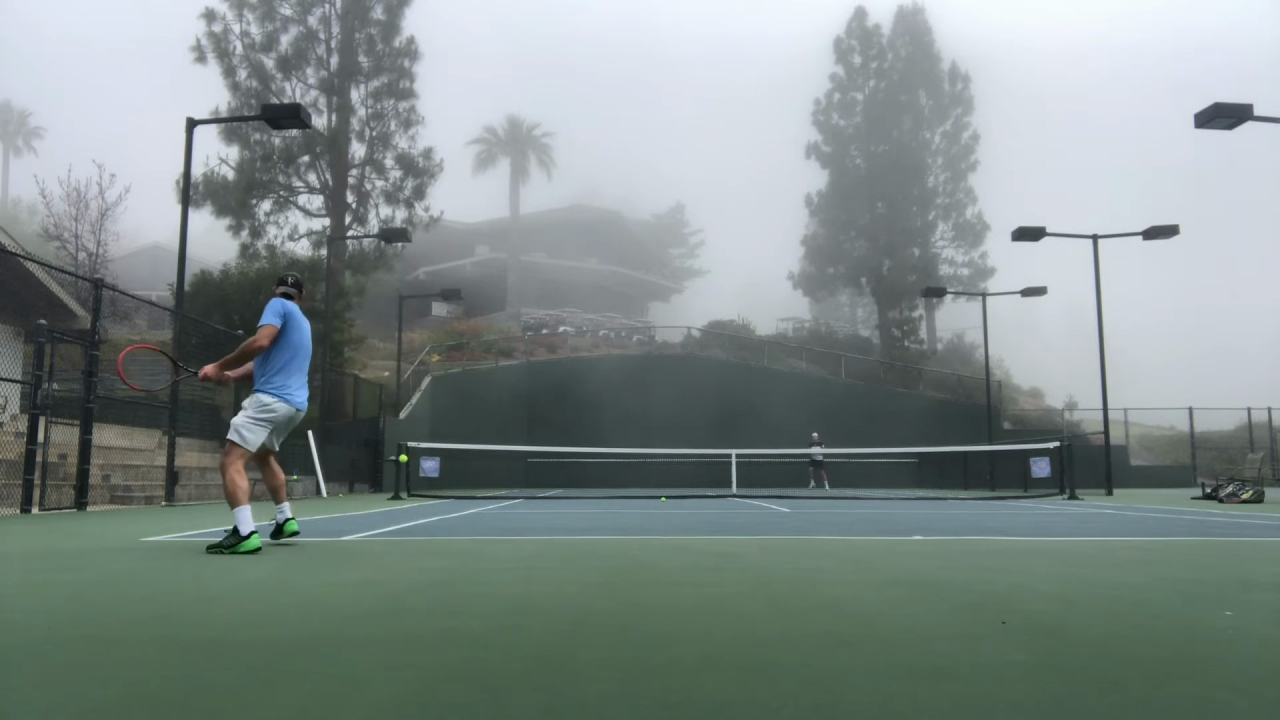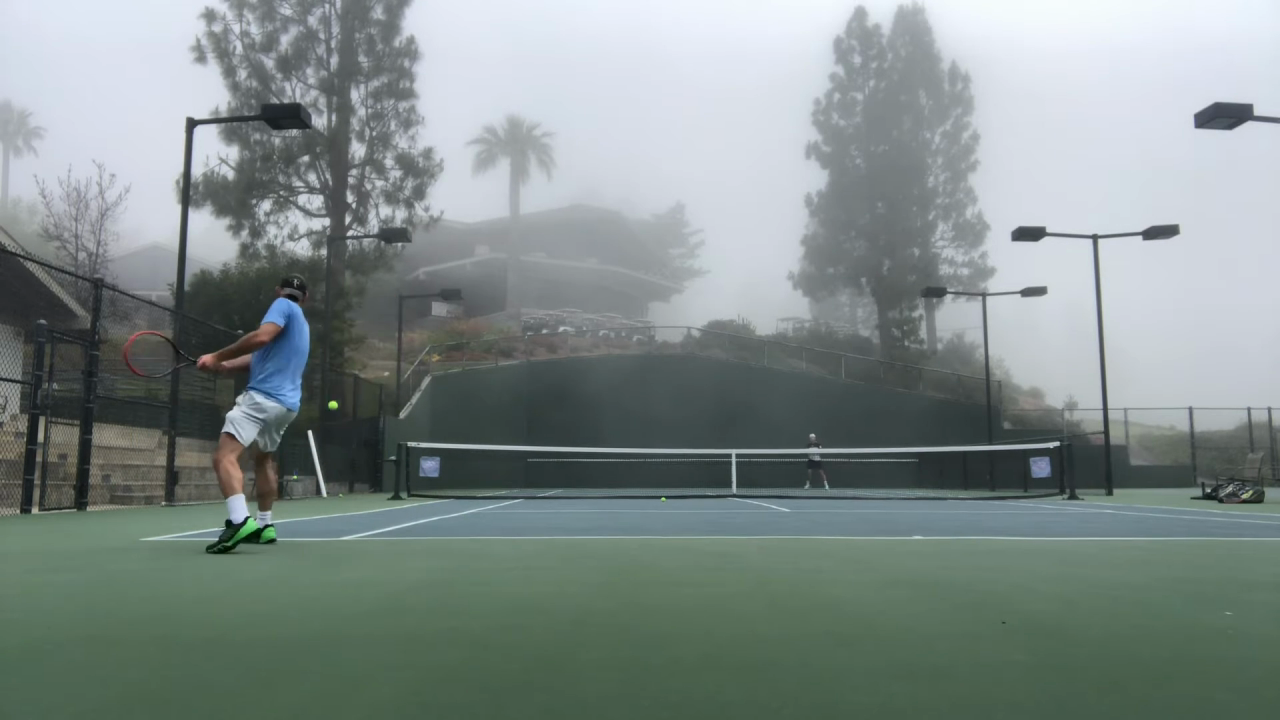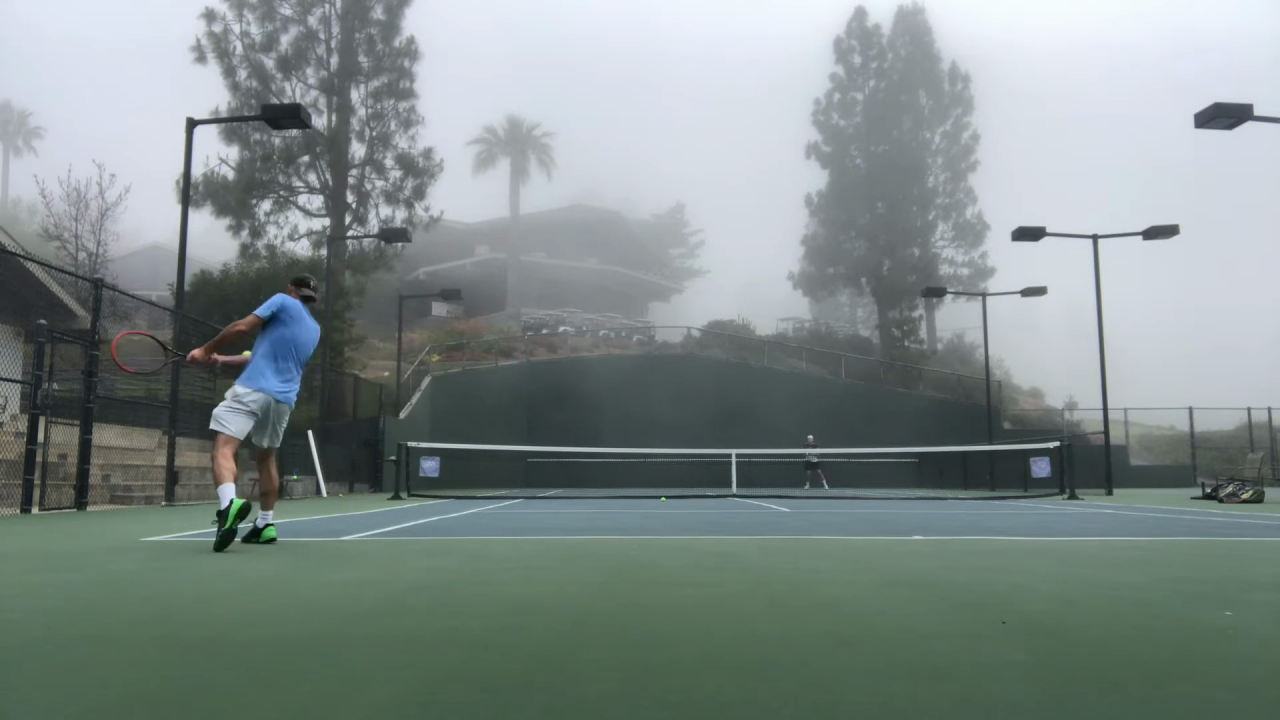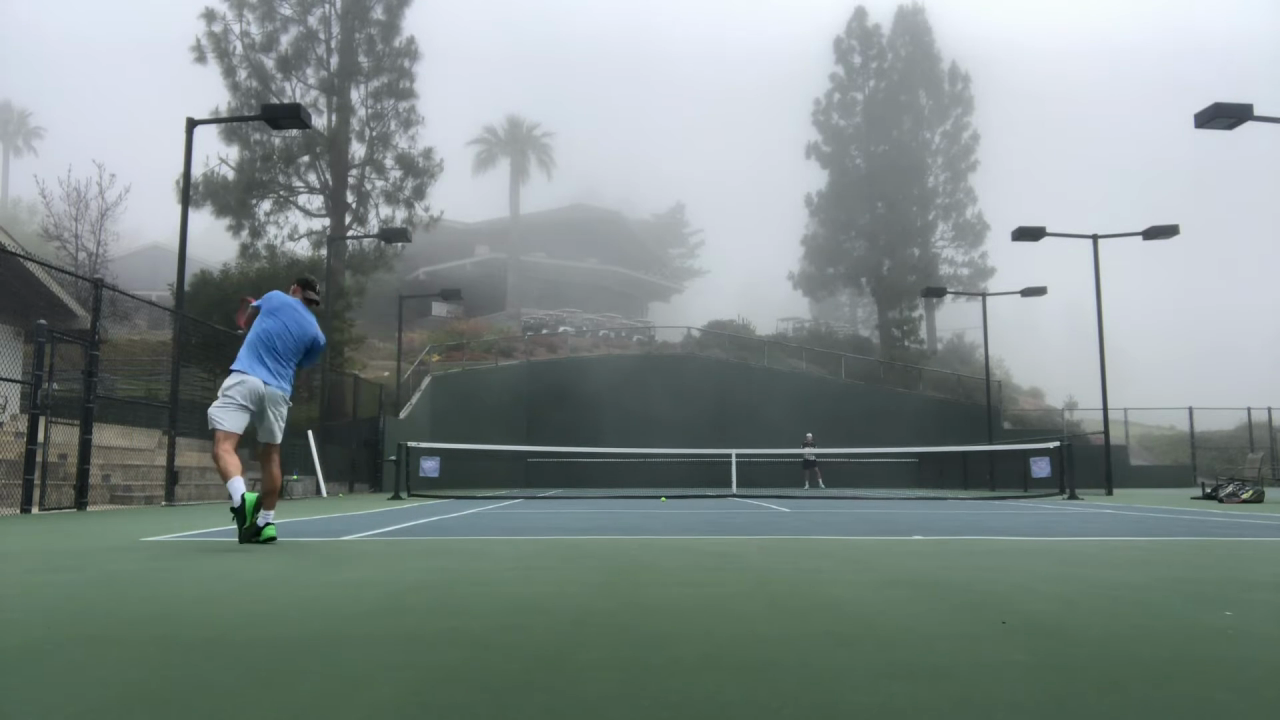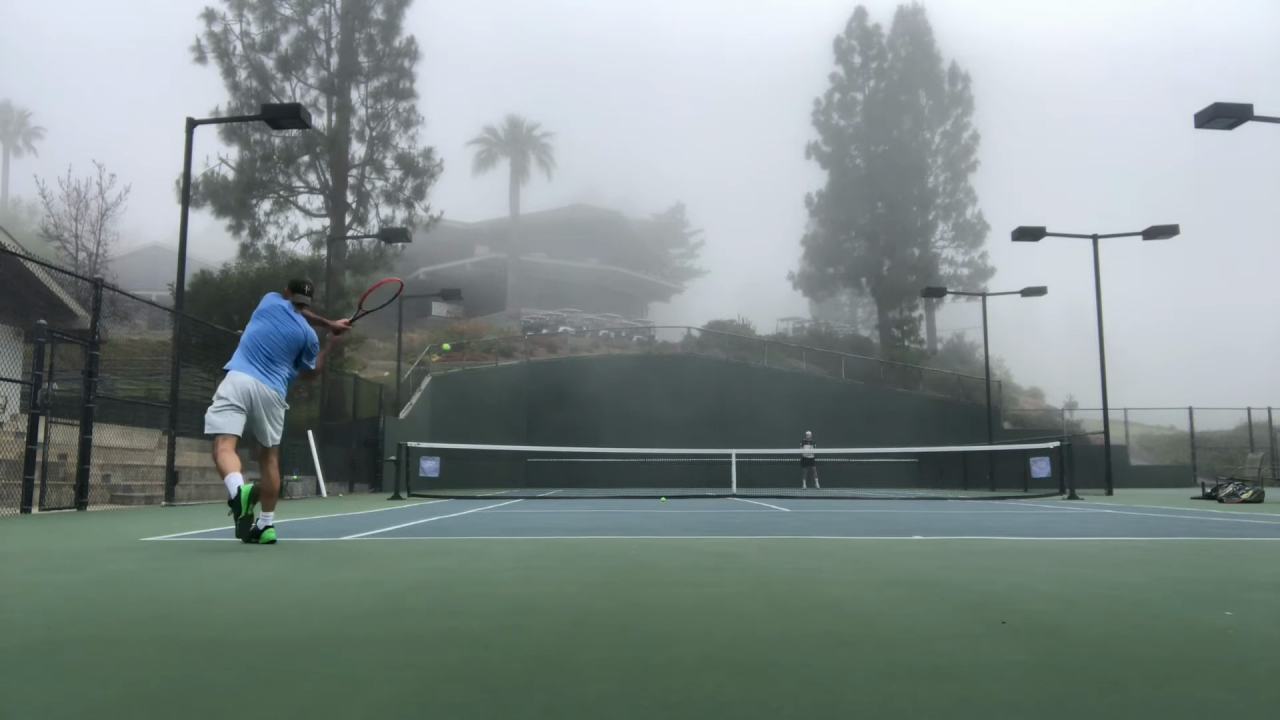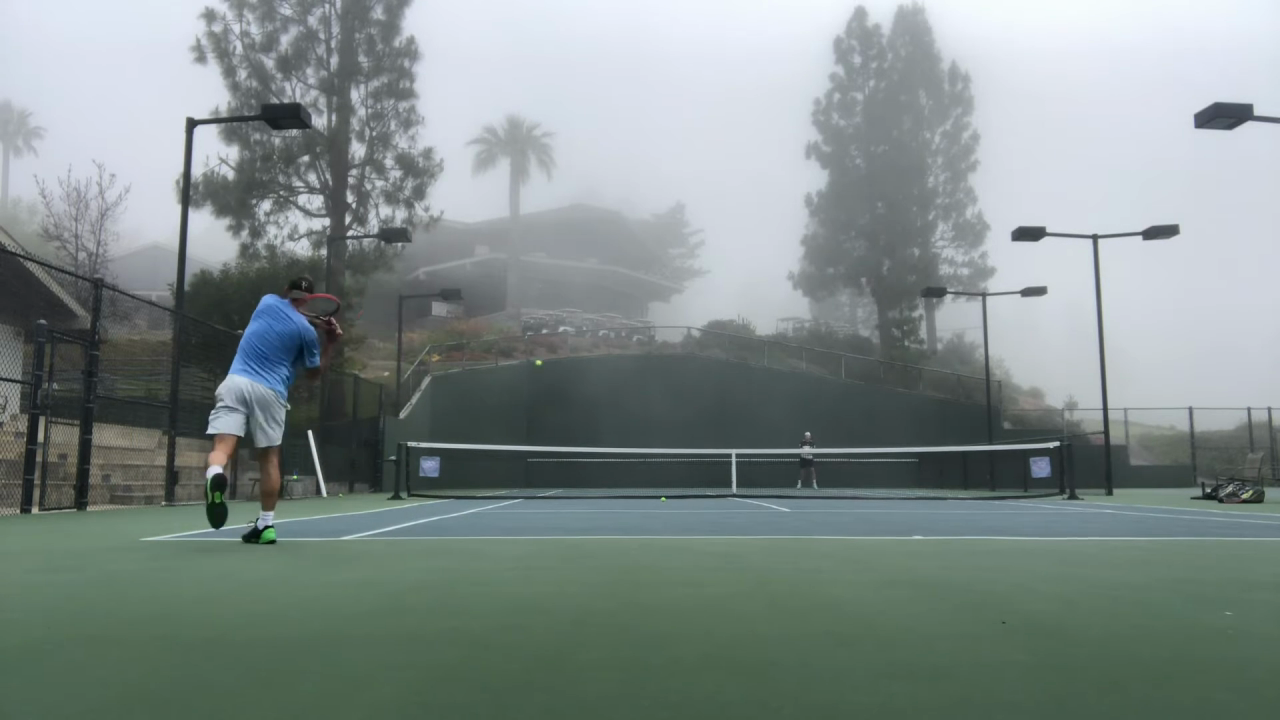
dt=0.1s
person 1, frame 1
left shoulder: (279, 305)
right shoulder: (302, 321)
left elbow: (260, 342)
left wrist: (219, 367)
right wrist: (230, 375)
left hip: (270, 400)
right hip: (295, 405)
left knee: (231, 463)
right knee: (265, 456)
left ankle: (245, 532)
right ankle: (285, 519)
person 1, frame 2
left shoulder: (283, 306)
right shoulder: (301, 321)
left elbow: (261, 337)
right elbow: (259, 358)
left wrist: (217, 358)
right wrist: (226, 366)
left hip: (263, 399)
right hip: (286, 404)
left knee: (224, 457)
right knee: (264, 460)
left ankle: (240, 523)
right ankle: (265, 526)
person 1, frame 3
left shoulder: (283, 302)
right shoulder: (314, 330)
left elbow: (242, 328)
left wrist: (207, 349)
right wrist: (222, 361)
left hip: (253, 391)
right hip: (283, 400)
left knee: (222, 451)
right knee: (267, 459)
left ankle: (229, 505)
right ankle: (265, 525)
person 1, frame 4
left shoulder: (276, 298)
right shoulder: (317, 335)
left elbow: (249, 321)
left hip: (244, 381)
right hip: (277, 392)
left knee: (223, 447)
right knee: (270, 456)
left ankle: (241, 499)
right ankle: (266, 524)
person 1, frame 5
left shoulder: (270, 300)
right shoulder: (309, 335)
right elbow: (309, 375)
left wrist: (328, 323)
right wrist: (328, 343)
left hip: (238, 380)
right hip: (271, 392)
left knee: (224, 448)
right knee: (268, 458)
left ankle: (239, 492)
right ankle: (266, 526)
person 1, frame 6
left shoulder: (268, 301)
right shoulder: (308, 333)
right elbow: (314, 374)
left wrist: (320, 324)
right wrist: (331, 344)
left hip: (236, 383)
right hip: (271, 392)
left knee: (222, 448)
right knee: (269, 459)
left ankle: (217, 482)
right ankle: (265, 525)
